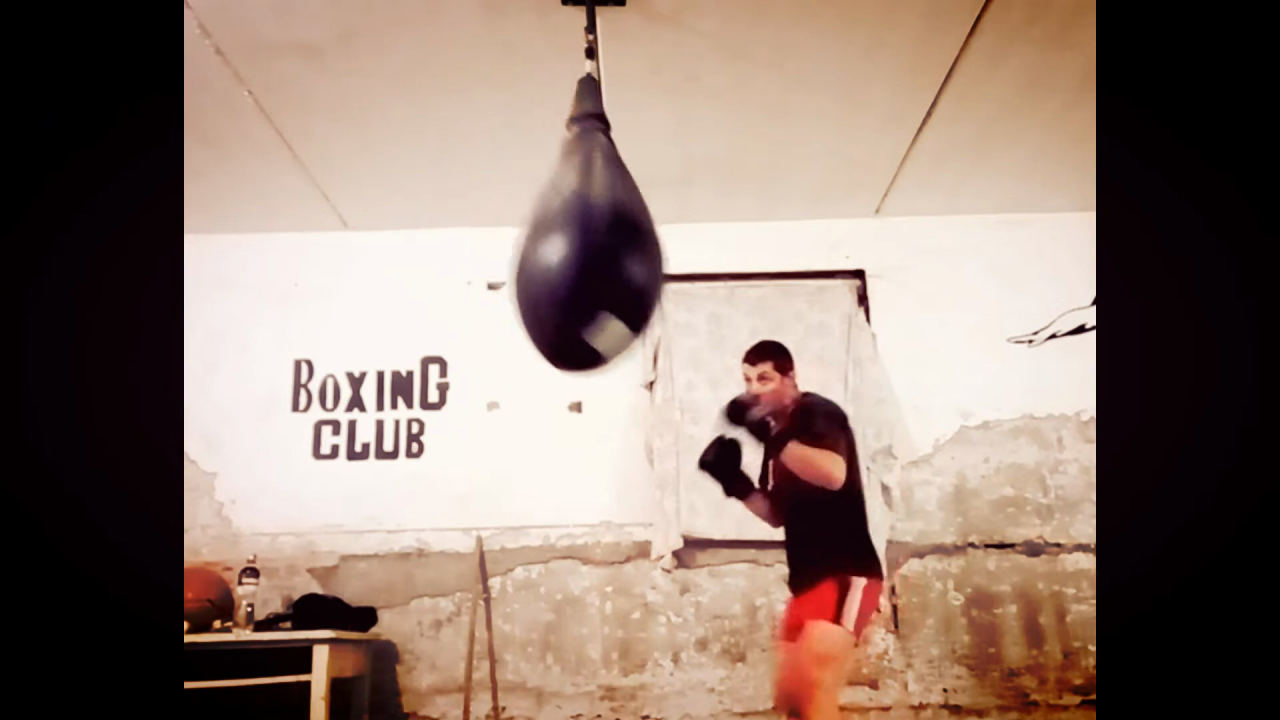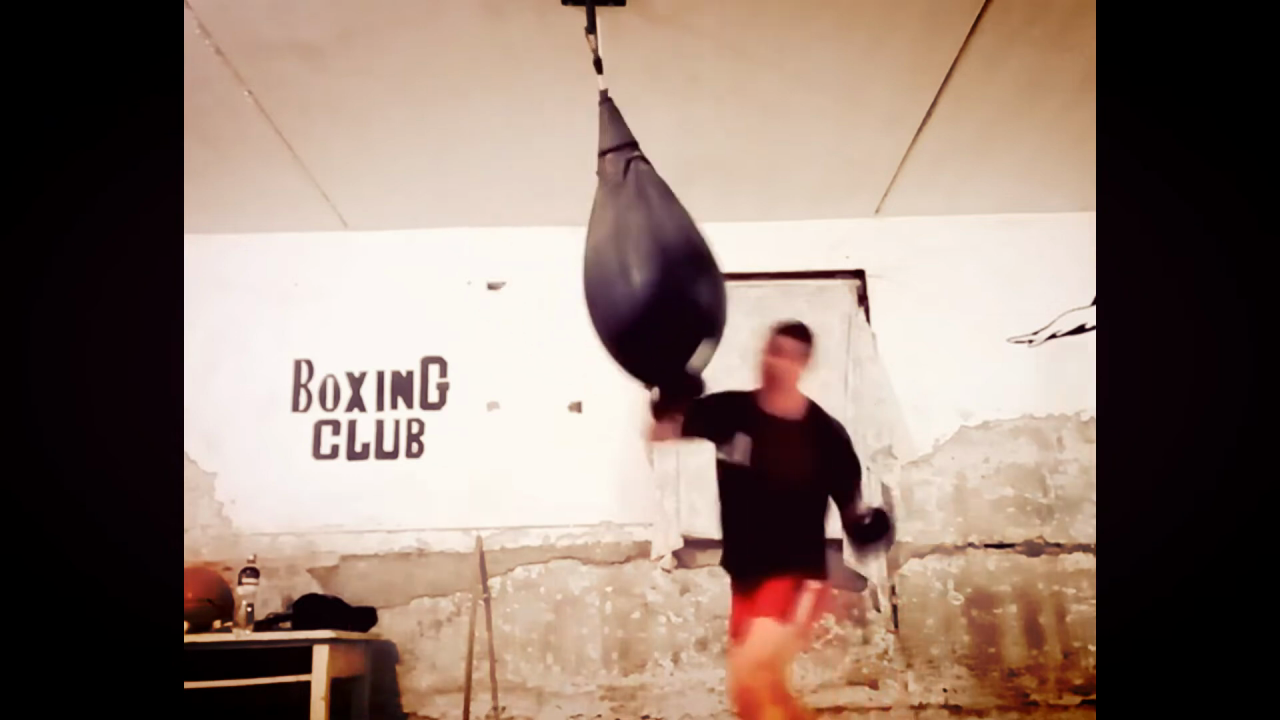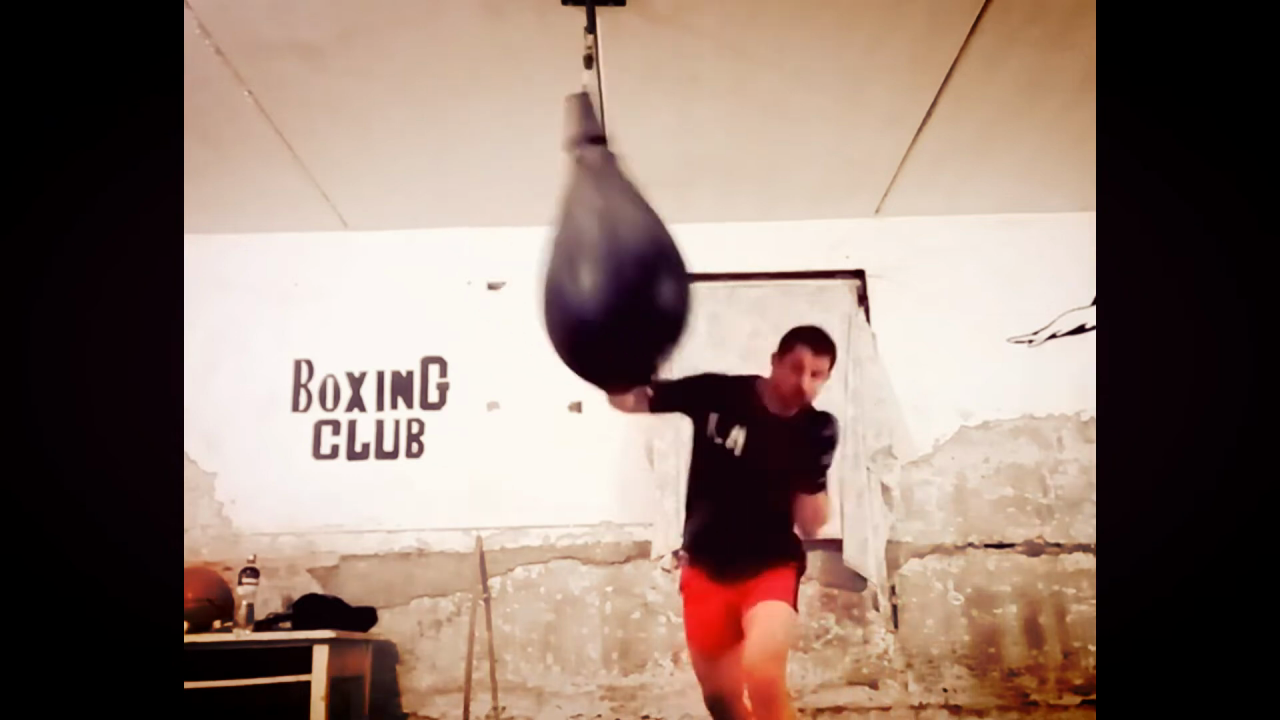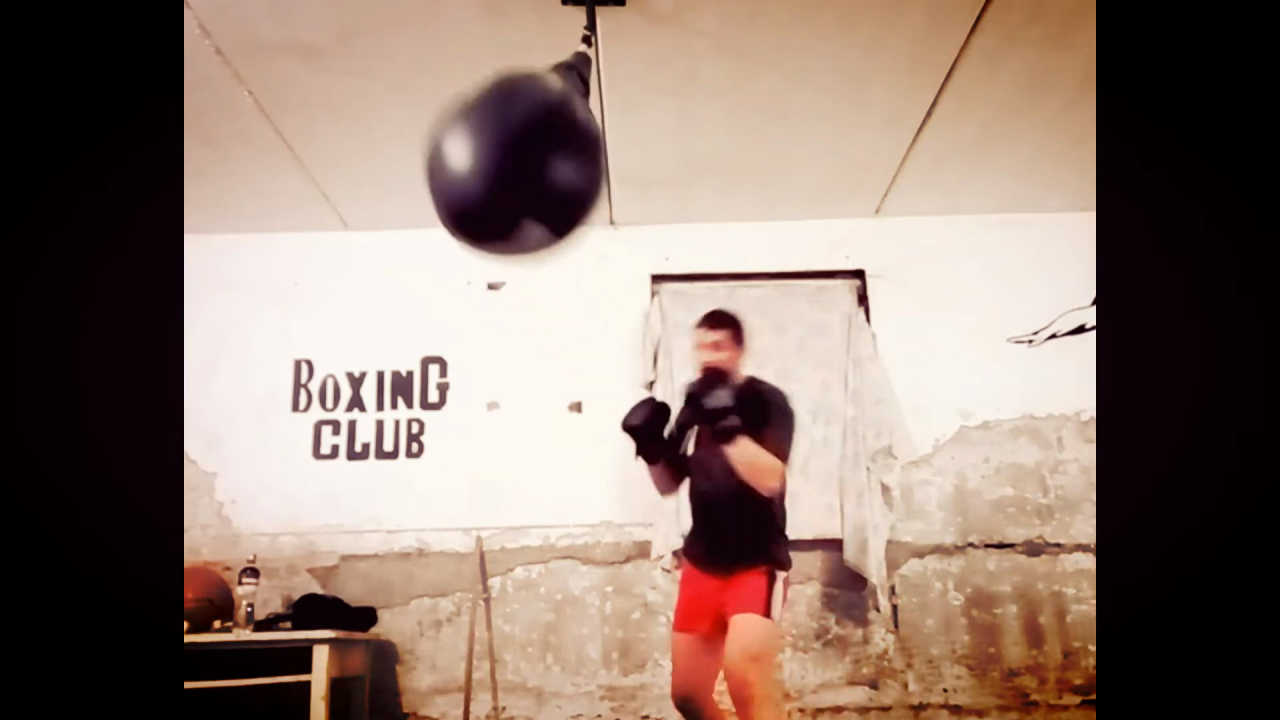
dt=0.3s
person 1, frame 1
left shoulder: (818, 413)
right shoulder: (779, 431)
left elbow: (834, 474)
left wrist: (774, 437)
right wrist: (733, 481)
left hip: (846, 574)
right hip: (807, 578)
left knee: (810, 682)
person 1, frame 2
left shoulder: (825, 433)
right shoulder: (732, 411)
left elbow: (850, 505)
right elbow: (661, 431)
left wrist: (865, 522)
right wrist: (670, 399)
left hip: (796, 580)
right hip: (748, 579)
left knee: (749, 683)
person 1, frame 3
left shoulder: (813, 432)
right shoulder: (719, 393)
left elbow: (811, 523)
right elbow: (629, 399)
left wrist: (813, 476)
right wrist: (629, 390)
left hip: (771, 568)
right hip: (706, 569)
left knee: (762, 672)
person 1, frame 4
left shoulder: (767, 403)
right shoulder: (694, 406)
left elbow: (769, 481)
right elbow: (667, 484)
left wrist: (727, 426)
right wrist: (650, 444)
left hip: (756, 565)
right hip: (702, 565)
left knee: (744, 674)
